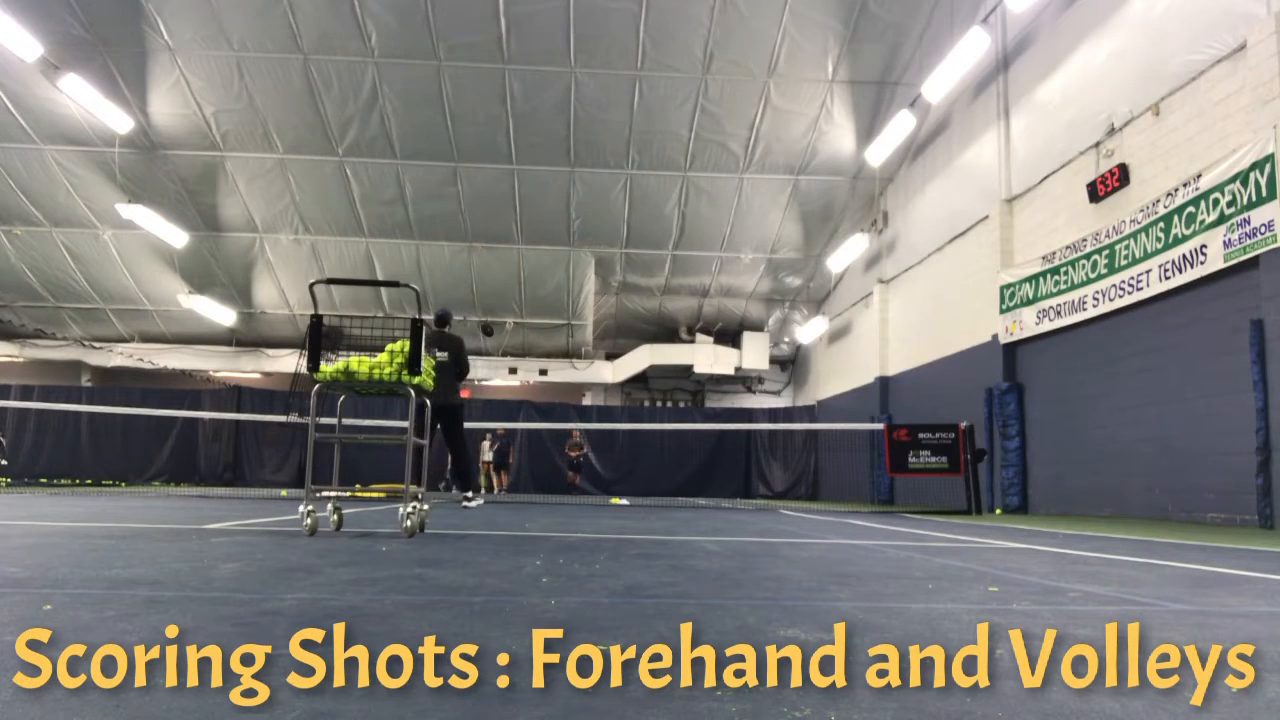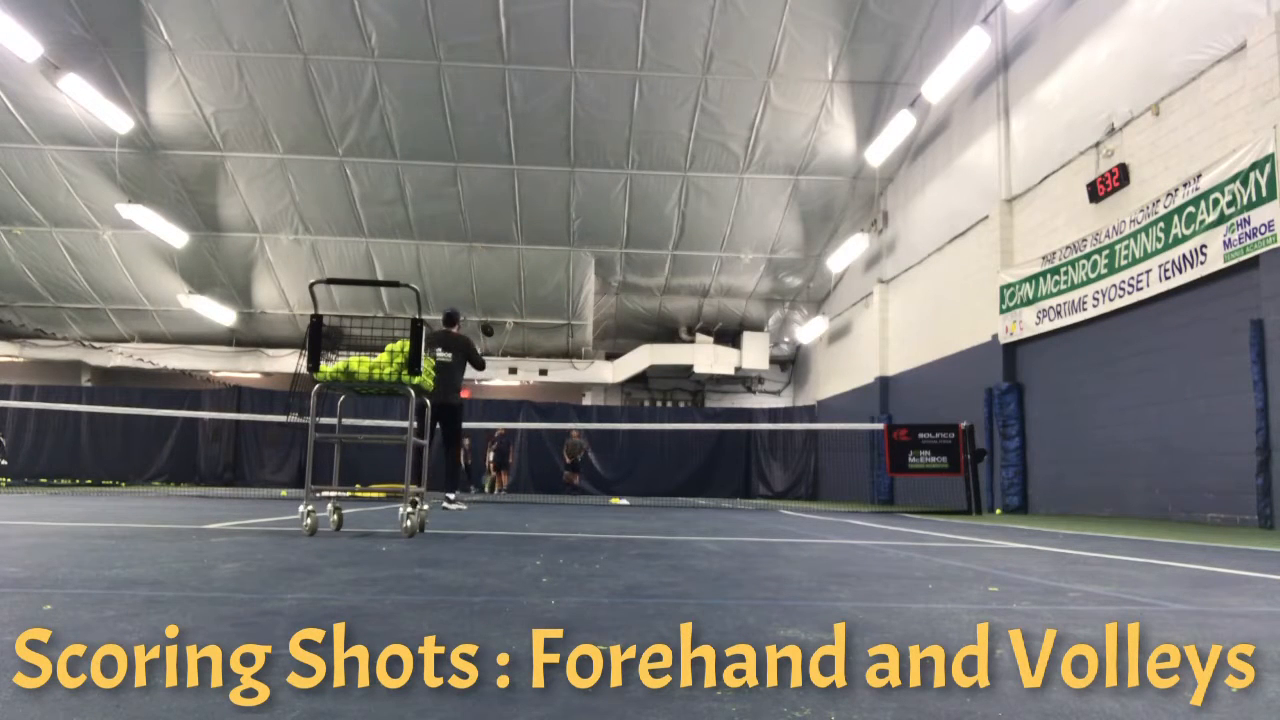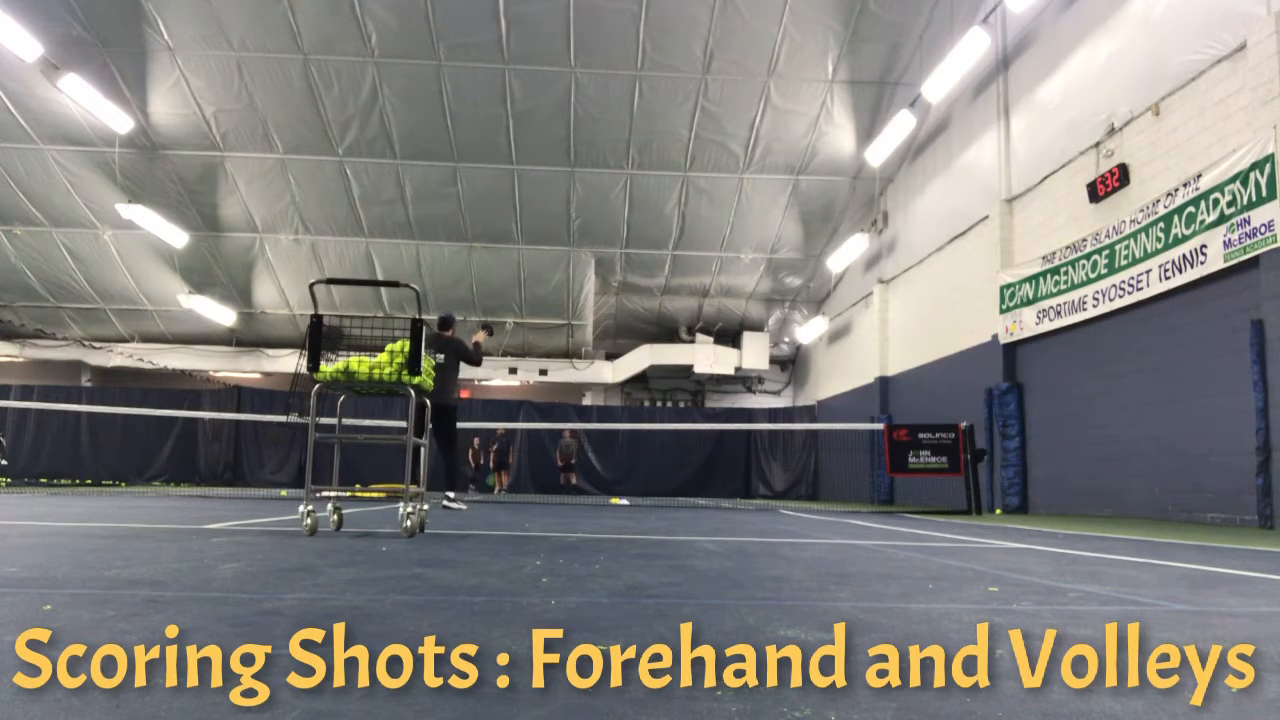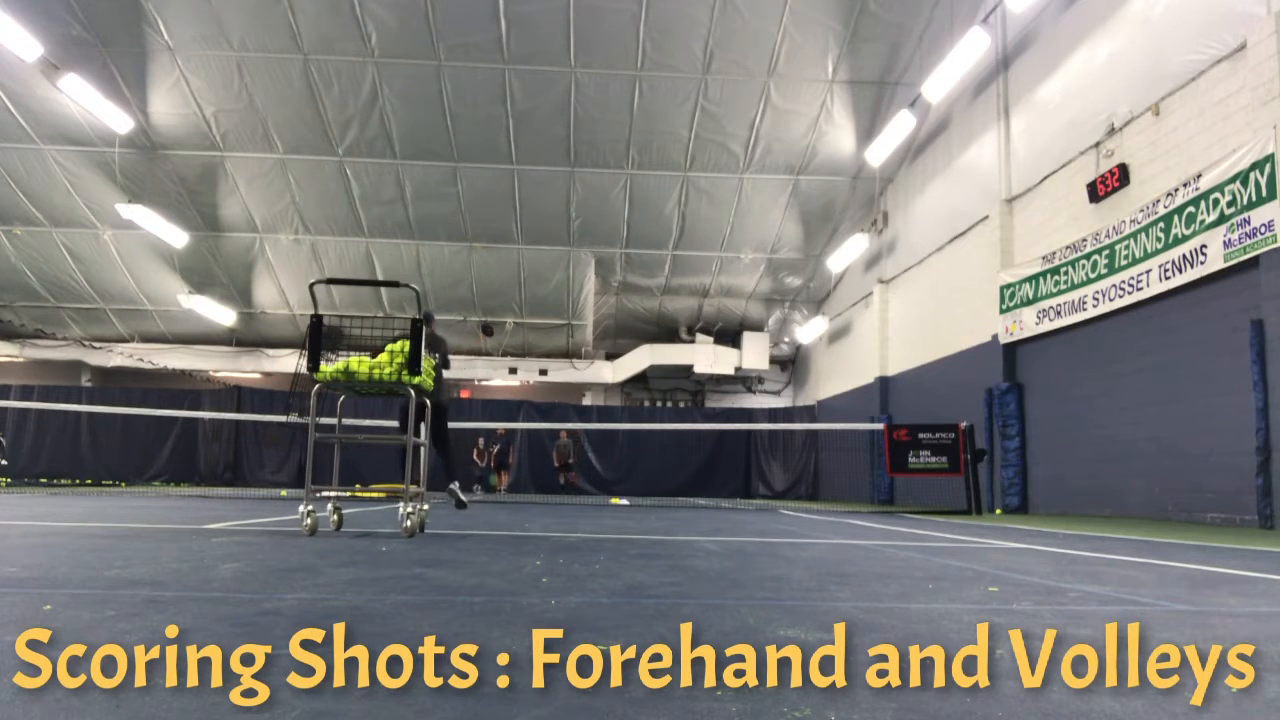
dt=0.4s
person 1, frame 1
left shoulder: (422, 341)
right shoulder: (456, 341)
right elbow: (464, 369)
right hip: (450, 402)
right knee: (458, 448)
right ankle: (468, 494)
person 1, frame 2
left shoulder: (427, 339)
right shoulder: (463, 342)
right elbow: (480, 365)
right wrist: (476, 354)
left hip: (427, 400)
right hip: (450, 402)
right knee: (452, 449)
right ankle: (450, 496)
person 1, frame 3
left shoulder: (423, 342)
right shoulder: (455, 344)
right elbow: (476, 361)
right wrist: (477, 343)
left hip: (419, 401)
right hip: (444, 403)
right knee: (449, 449)
right ankle: (450, 494)
person 1, frame 4
right shoulder: (439, 342)
right elbow: (446, 366)
right wrist: (444, 359)
left hip: (412, 400)
right hip: (436, 400)
right knee: (443, 445)
right ankle: (454, 484)
